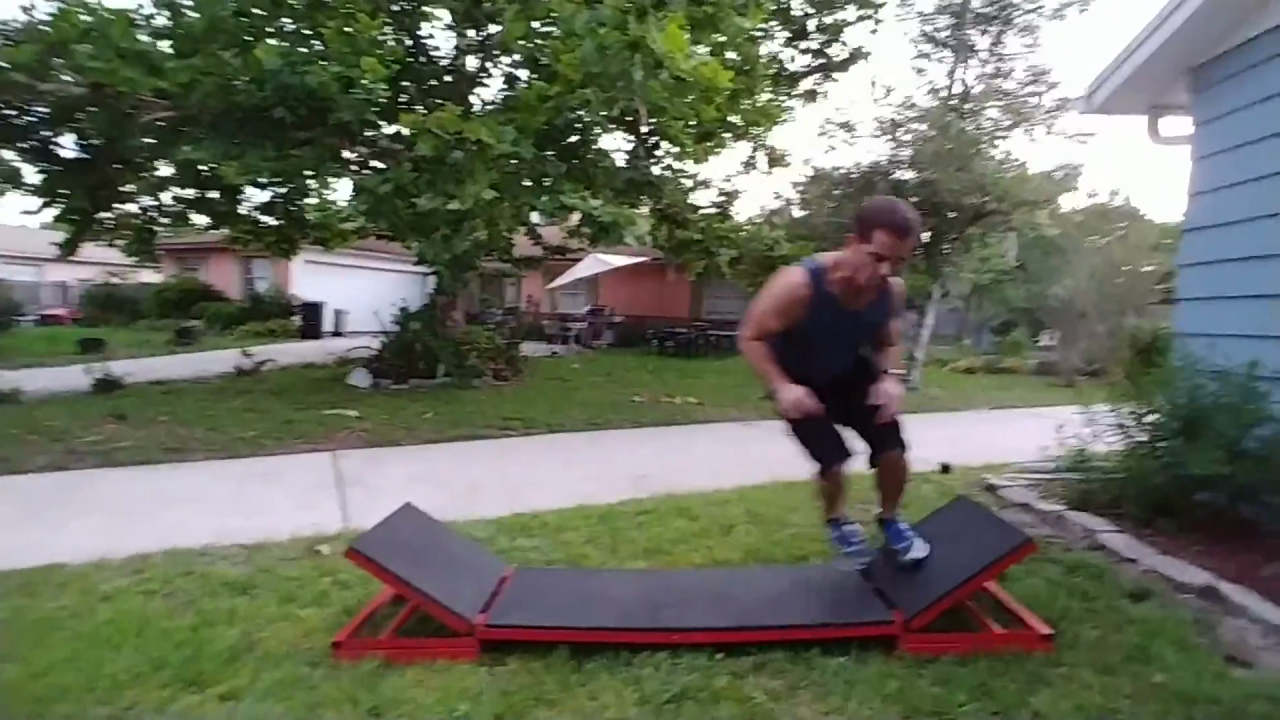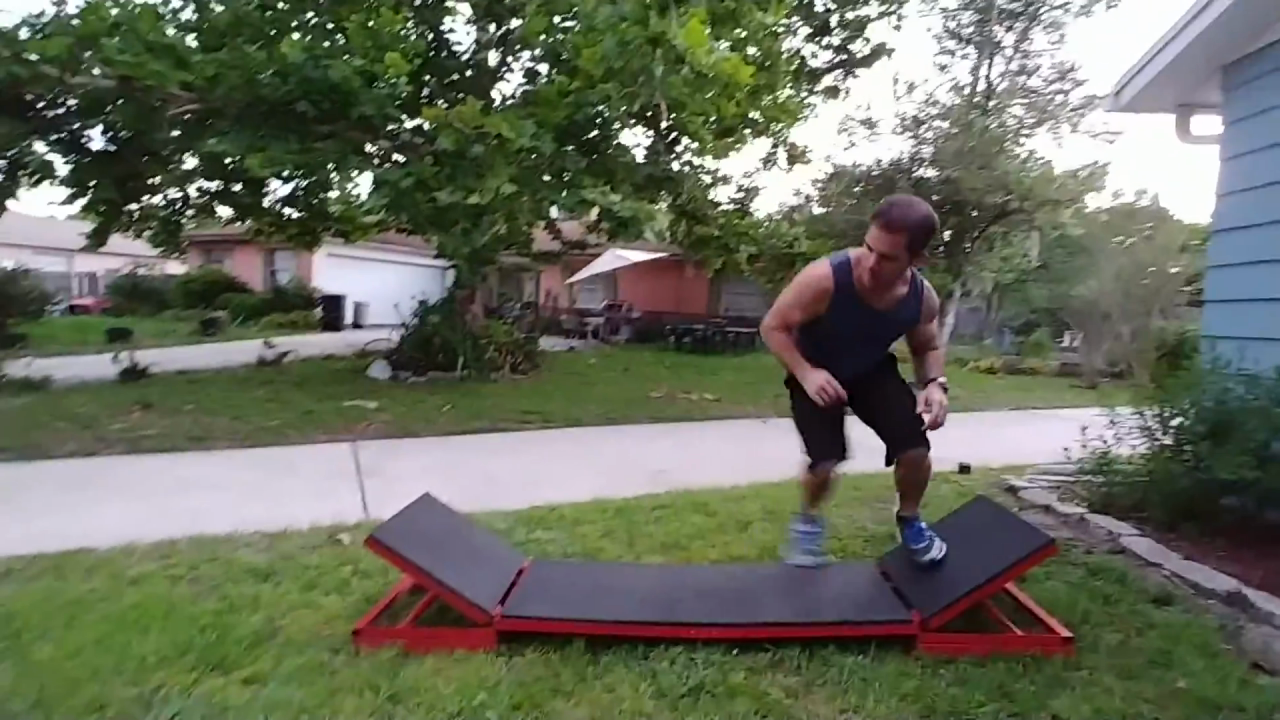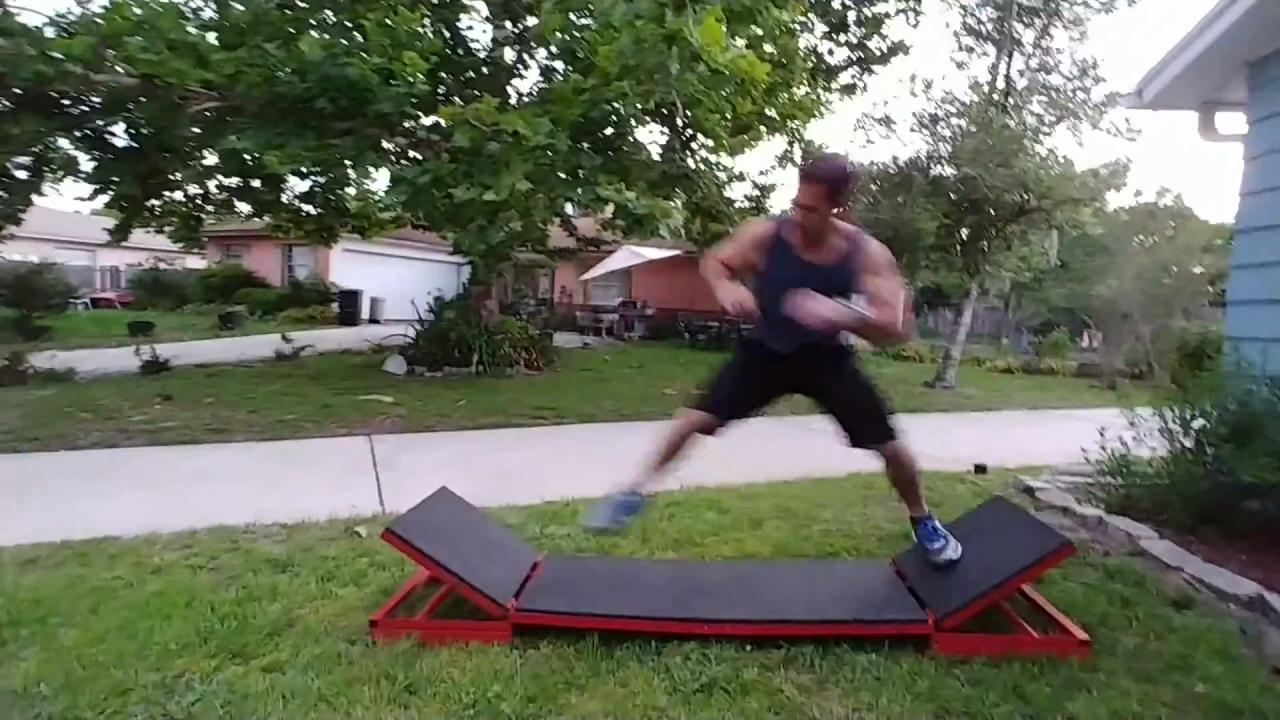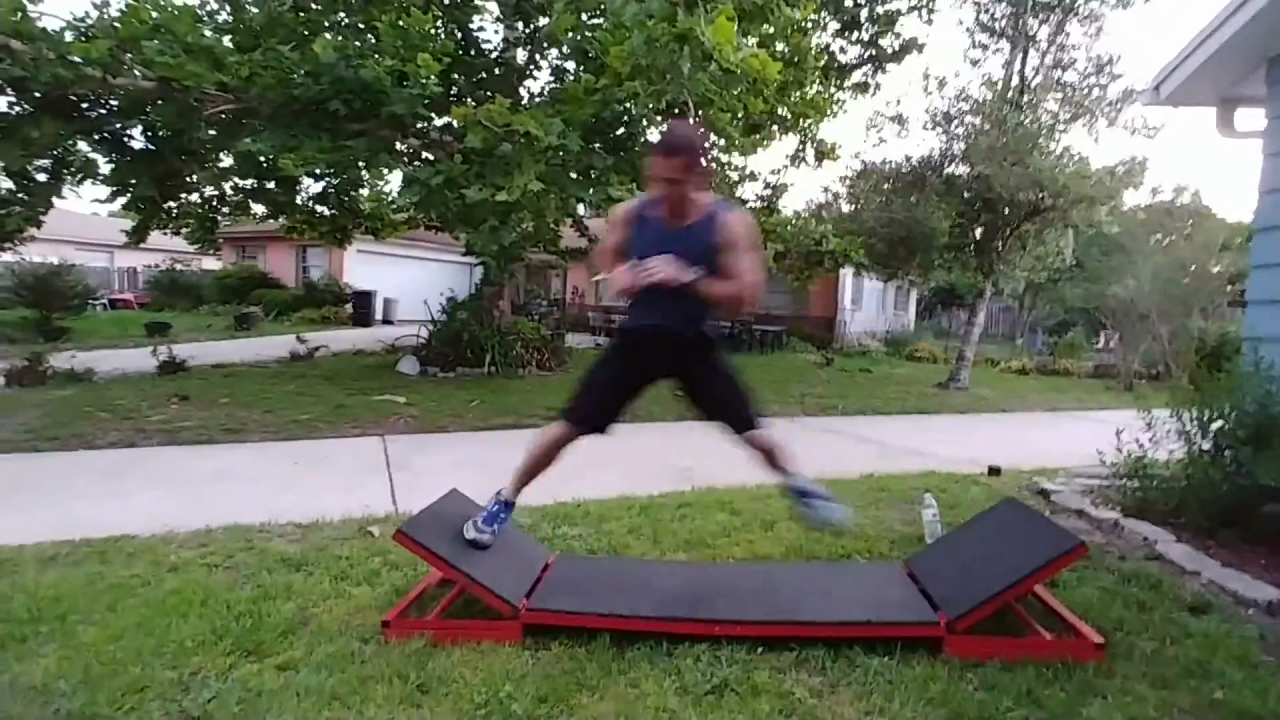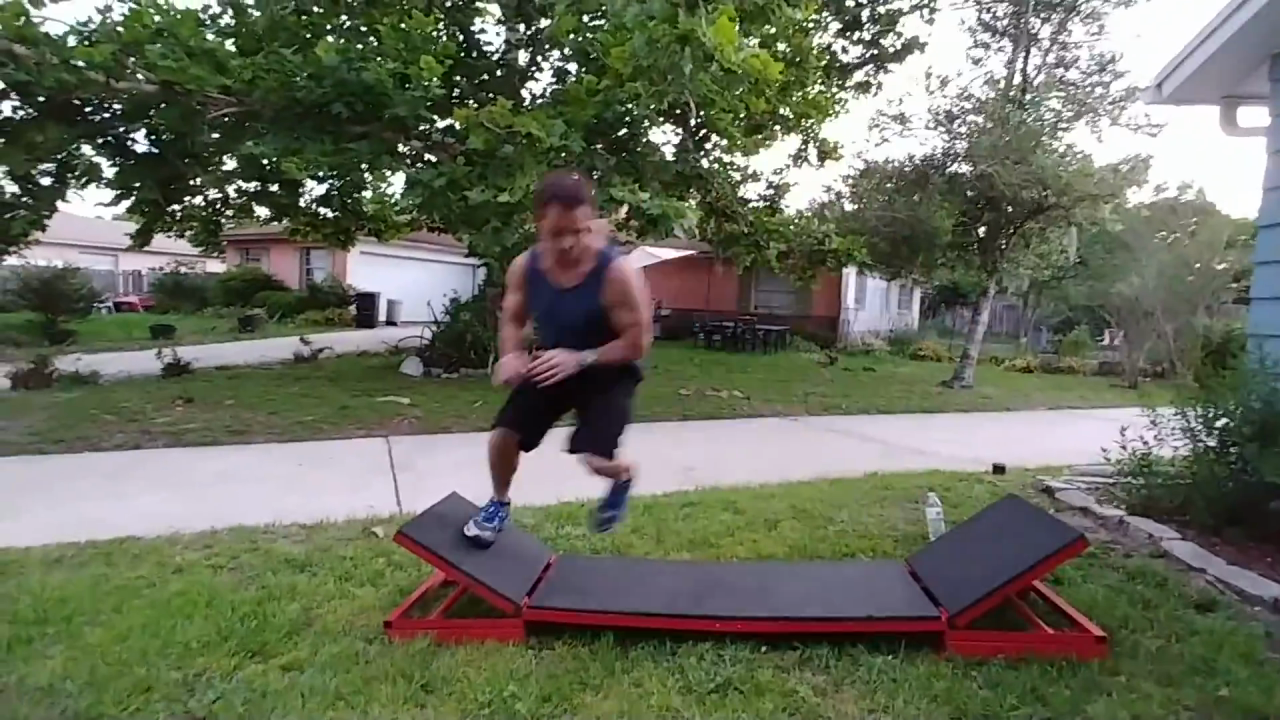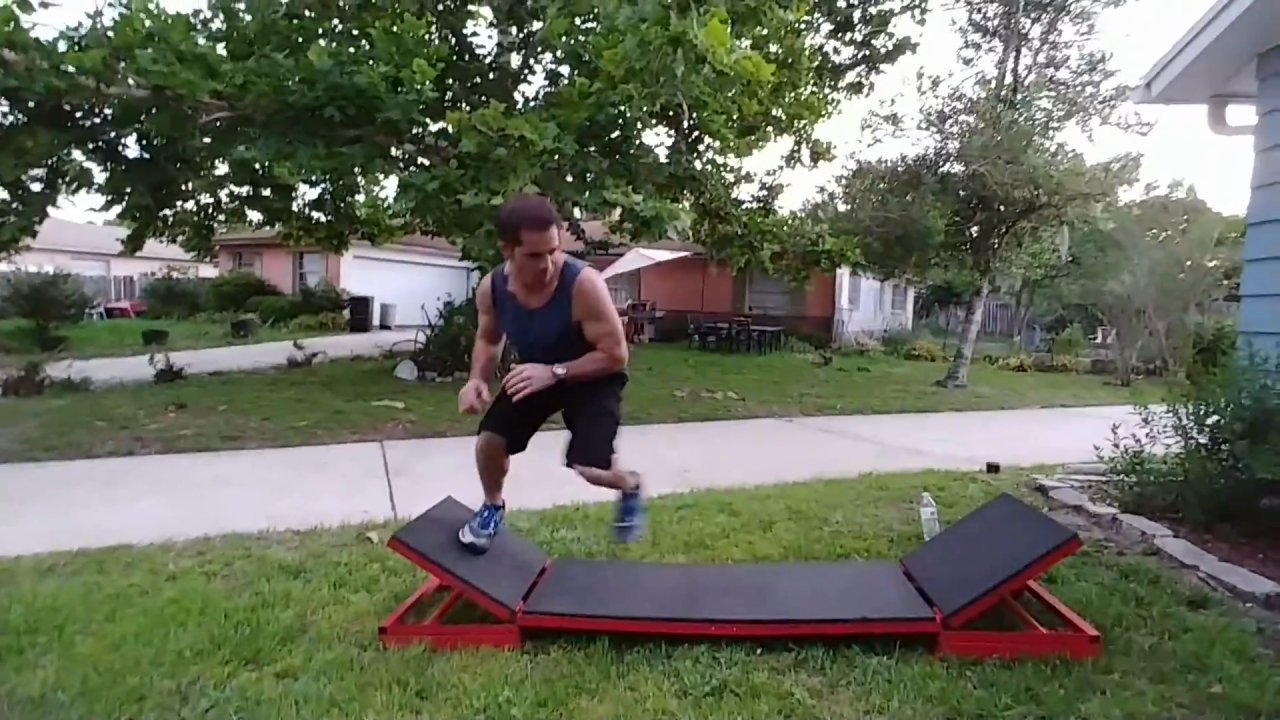
dt=0.2s
person 1, frame 1
left shoulder: (891, 293)
right shoulder: (798, 284)
left elbow: (886, 342)
right elbow: (751, 336)
left wrist: (889, 378)
right wrist: (781, 386)
left hip: (850, 377)
right hip: (796, 384)
left knee: (893, 451)
right knee: (835, 461)
left ankle: (891, 522)
right ankle: (836, 521)
person 1, frame 2
left shoulder: (923, 297)
right shoulder: (825, 277)
left elbow: (928, 346)
right elbow: (773, 327)
left wrist: (935, 384)
right wrist: (805, 373)
left hip: (873, 374)
right hip: (819, 376)
left knee: (915, 450)
right knee: (827, 460)
left ankle: (909, 519)
right ankle: (808, 518)
person 1, frame 3
left shoulder: (868, 254)
right shoulder: (766, 233)
left elbow: (895, 328)
right elbow: (715, 262)
left wrist: (844, 312)
right wrist: (727, 288)
left hip: (825, 357)
right hip: (762, 350)
left knee: (887, 442)
right knee: (699, 417)
left ankle: (922, 520)
right ankle: (634, 493)
person 1, frame 4
left shoulder: (730, 223)
right shoulder: (630, 214)
left elbow: (746, 298)
right elbow: (605, 257)
left wrist: (689, 277)
right wrist: (617, 274)
left hip: (693, 343)
right hip: (638, 338)
left knee: (748, 430)
right knee: (569, 426)
left ankle: (798, 485)
right ankle: (506, 500)
person 1, frame 5
left shoulder: (617, 272)
right shoulder: (525, 268)
left elbow: (637, 344)
right elbow: (513, 320)
left wrist: (580, 359)
right wrist: (511, 356)
left hip: (607, 372)
right hip: (552, 364)
left knee: (595, 459)
right knee: (504, 435)
left ankle: (622, 480)
right ankle: (499, 502)
person 1, frame 6
left shoulder: (583, 283)
right shoulder: (491, 288)
left elbow: (615, 355)
right elbow: (487, 338)
left wrist: (554, 372)
right wrist: (477, 379)
left hip: (592, 378)
right hip: (535, 376)
left knee: (591, 469)
right knee: (490, 439)
left ankle: (628, 487)
right ankle: (493, 506)
